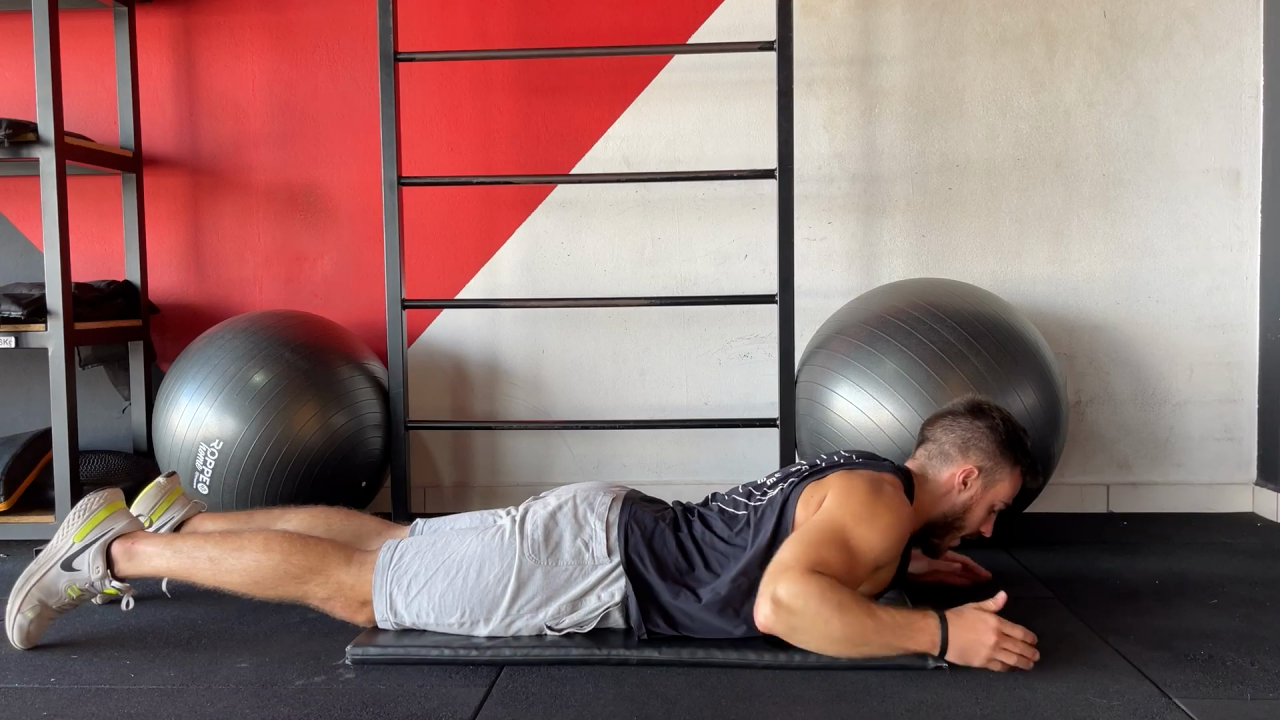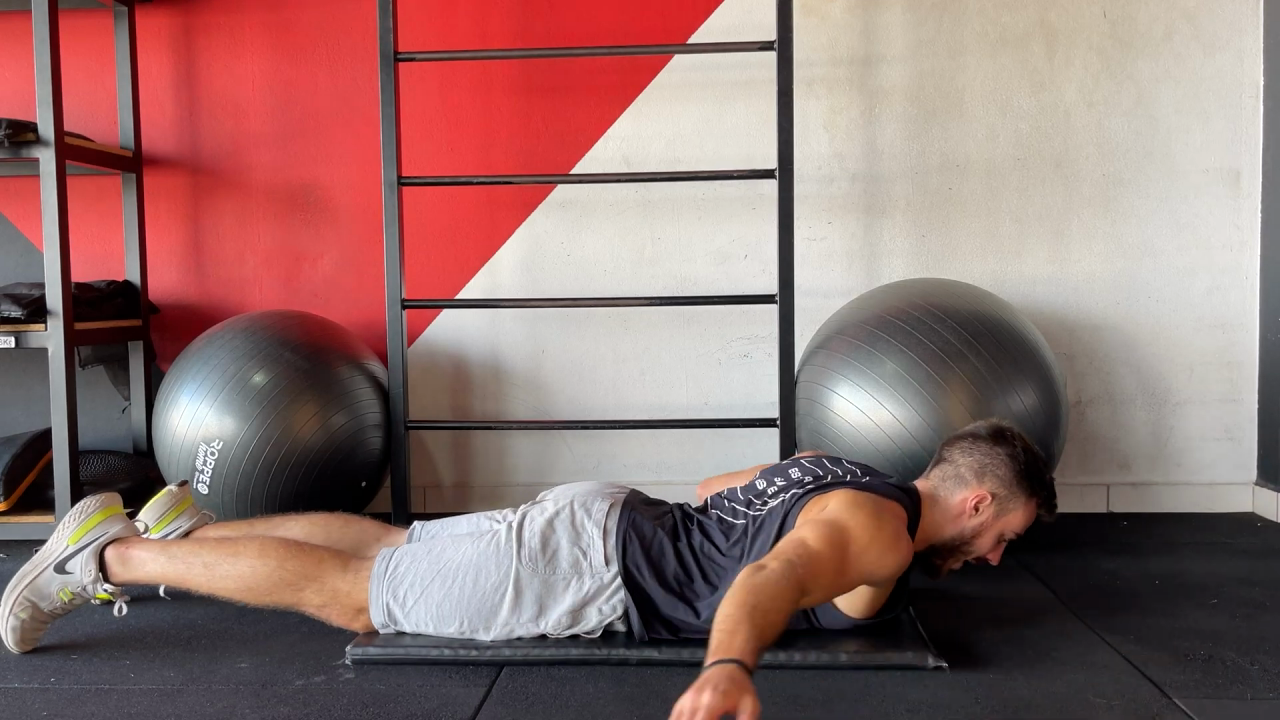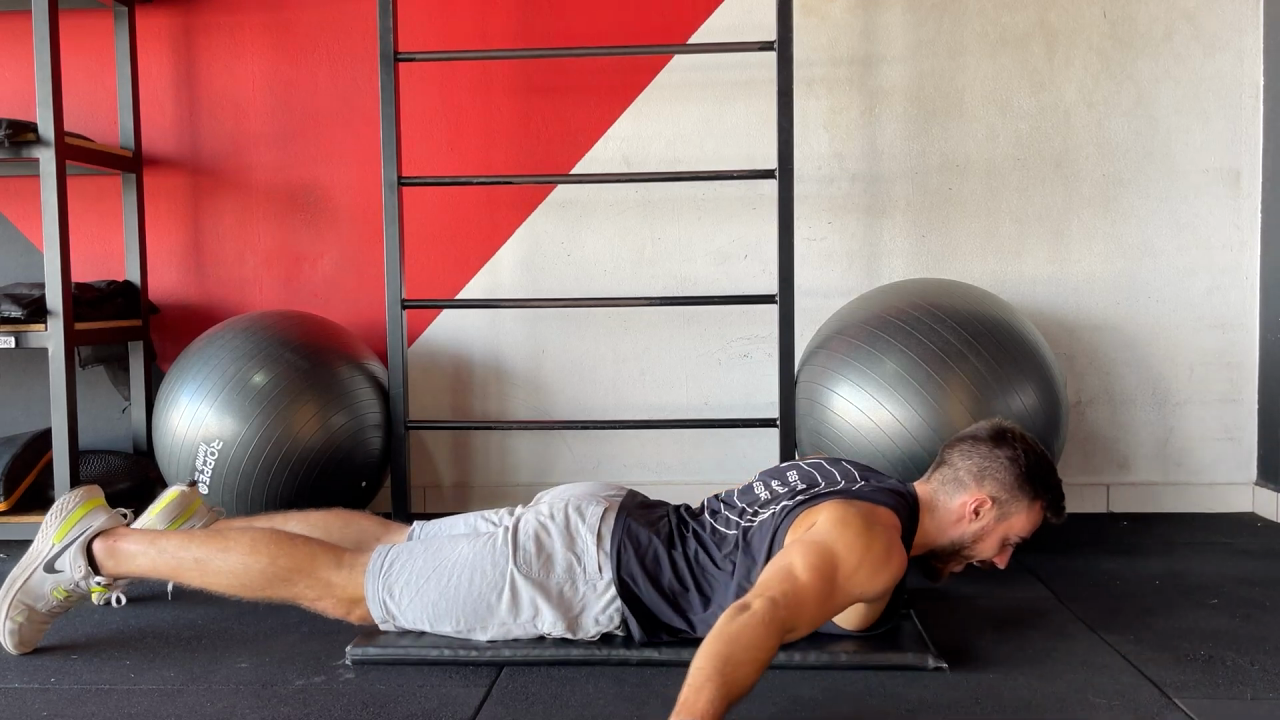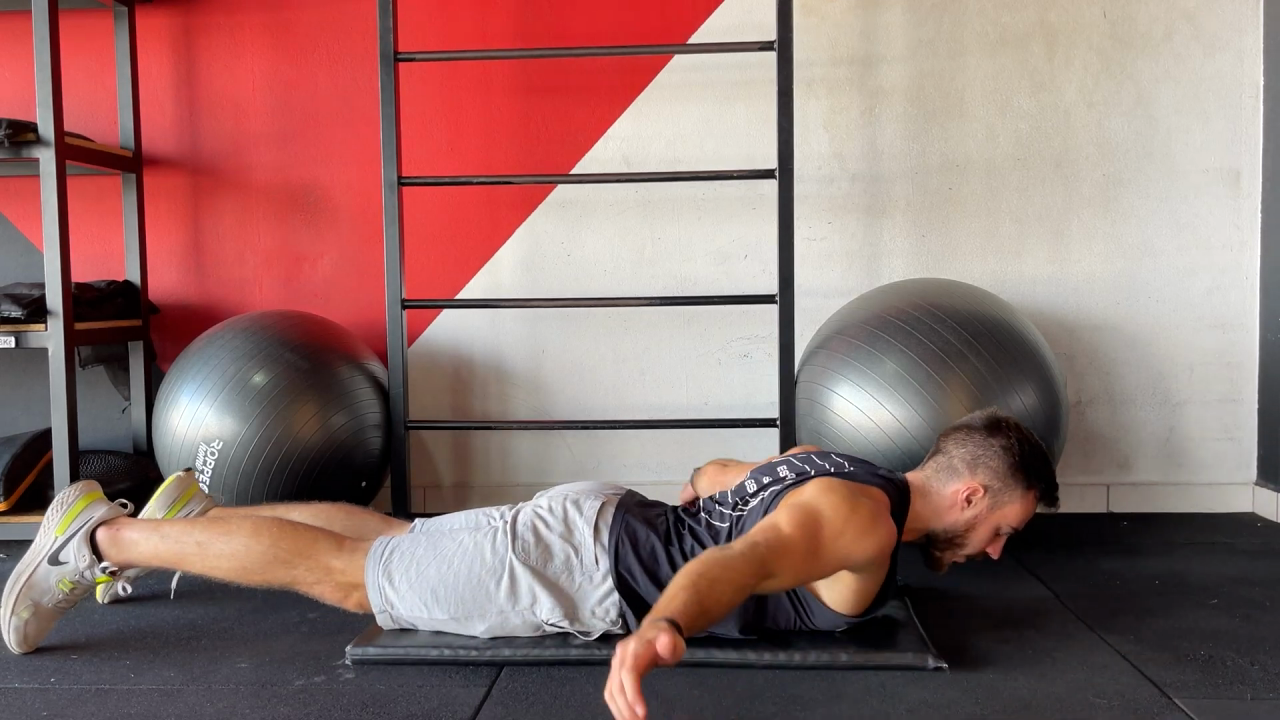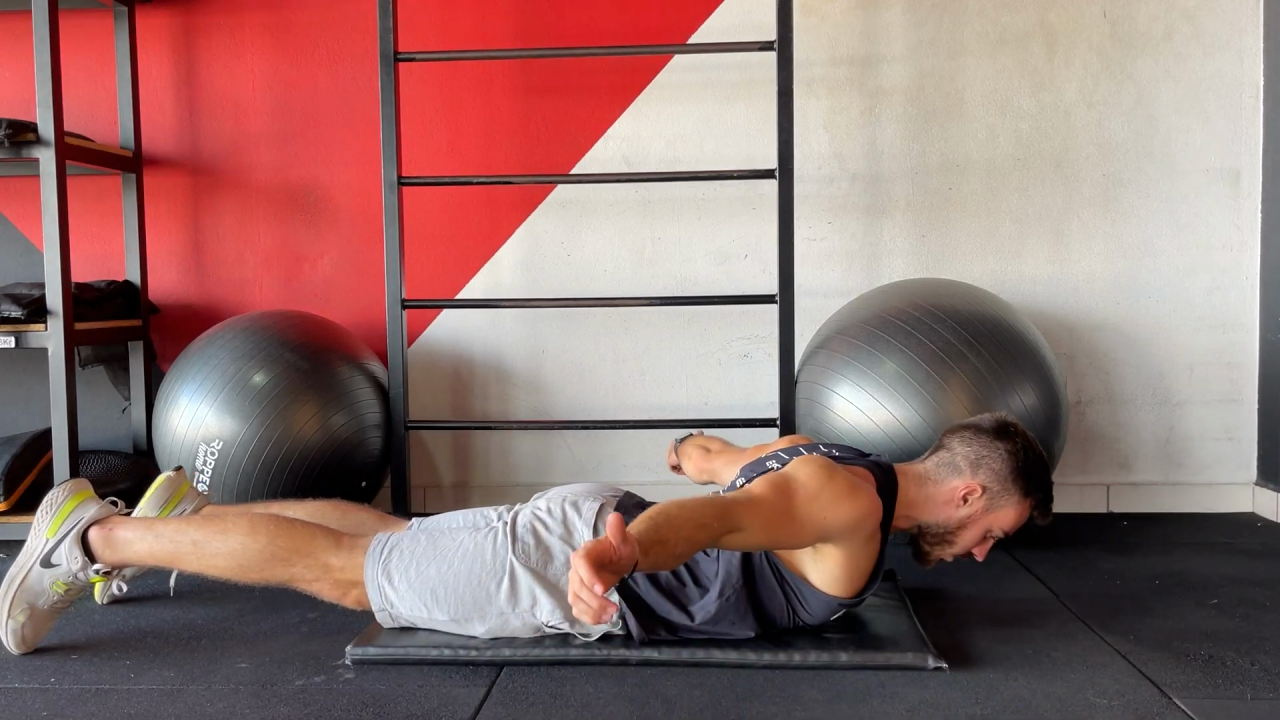
dt=0.3s
person 1, frame 1
left shoulder: (860, 477)
right shoulder: (881, 503)
right elbow: (784, 605)
left wrist: (904, 566)
right wrist: (943, 634)
left hip: (611, 529)
right hip: (597, 564)
left knee: (382, 542)
right knee: (346, 585)
left ankle: (185, 521)
right ankle: (110, 551)
person 1, frame 2
left shoulder: (846, 475)
right shoulder: (880, 528)
right elbow: (767, 585)
left hip: (609, 522)
right hip: (590, 568)
left knee: (384, 546)
right knee: (347, 595)
left ankle: (189, 531)
right ankle: (105, 555)
person 1, frame 3
left shoulder: (851, 476)
right shoulder: (872, 545)
right elbow: (752, 622)
left hip: (607, 521)
right hip: (584, 573)
left knee: (387, 544)
right knee: (341, 585)
left ankle: (198, 526)
right ankle: (97, 544)
person 1, frame 4
left shoulder: (837, 474)
right shoulder: (863, 521)
right elbow: (736, 564)
right wrist: (658, 633)
left hip: (609, 531)
right hip: (589, 565)
left knee: (390, 535)
right knee: (349, 574)
left ankle: (192, 521)
right ankle: (101, 537)
person 1, frame 5
left shoulder: (823, 460)
right shoulder: (849, 502)
left elbow: (703, 457)
right elbow: (713, 518)
right wrist: (617, 557)
left hip: (599, 526)
right hip: (576, 553)
left knee: (389, 535)
right knee: (345, 572)
left ankle: (184, 514)
right ankle: (93, 538)
